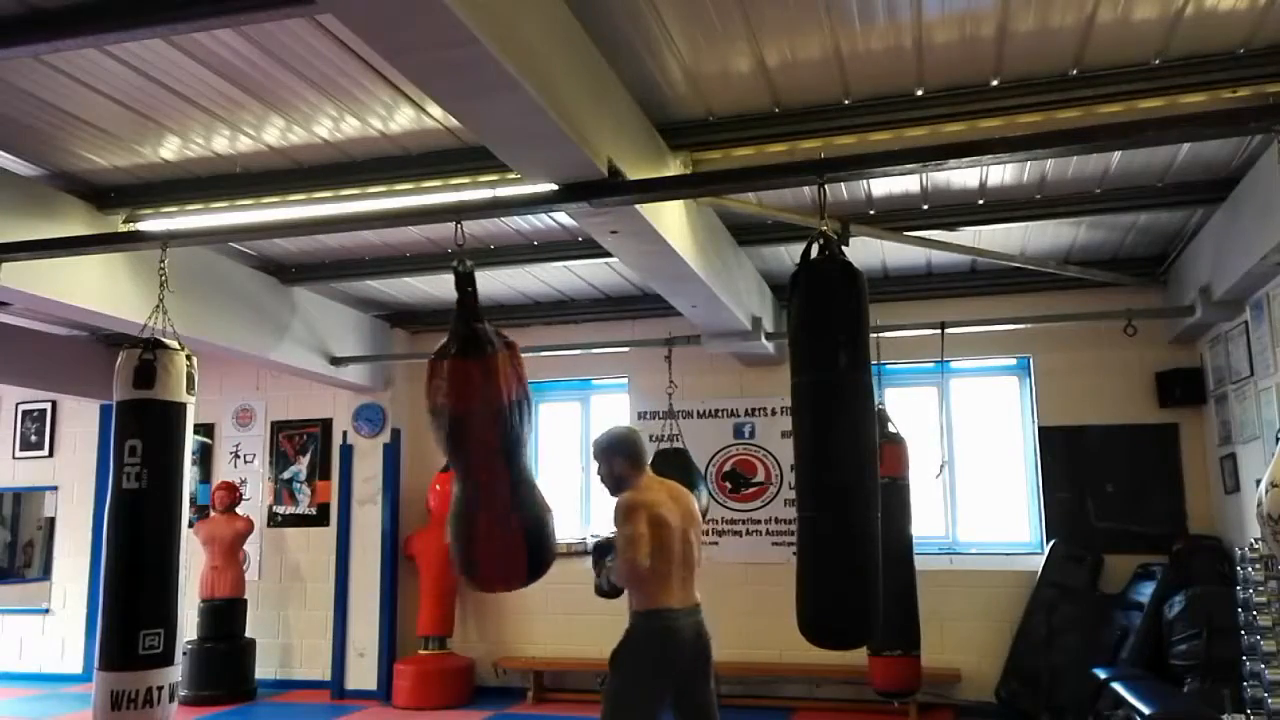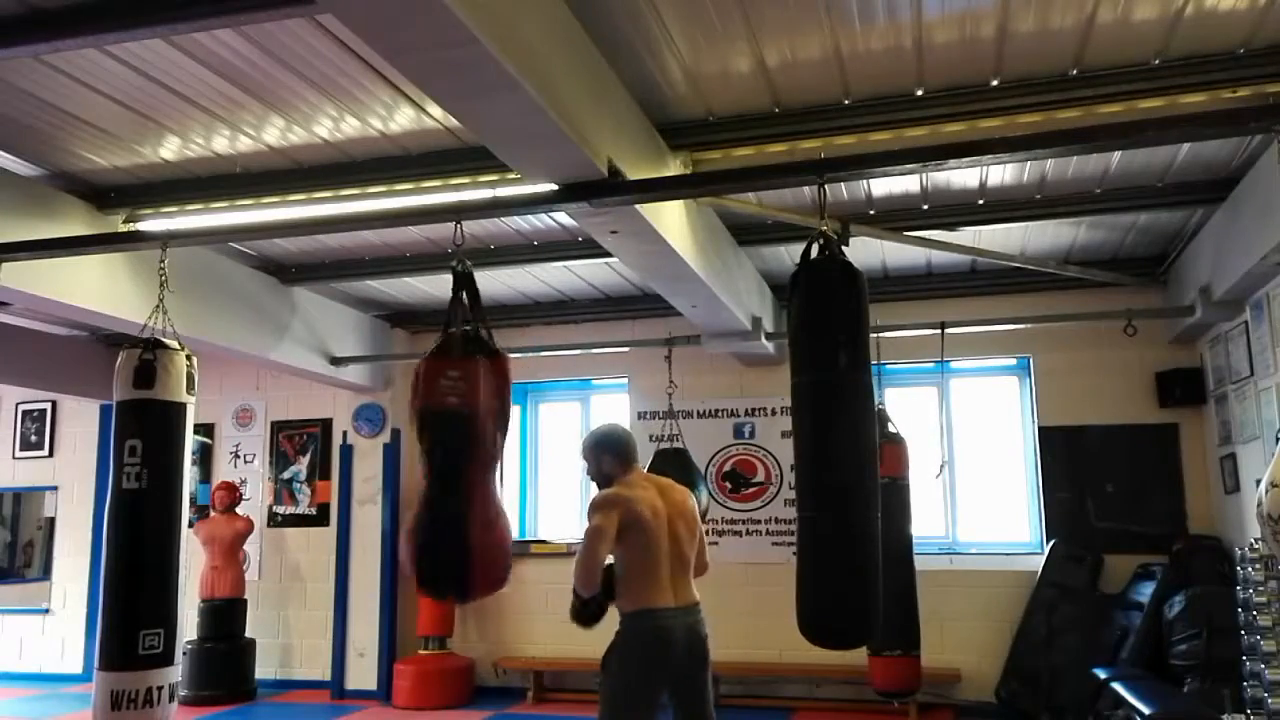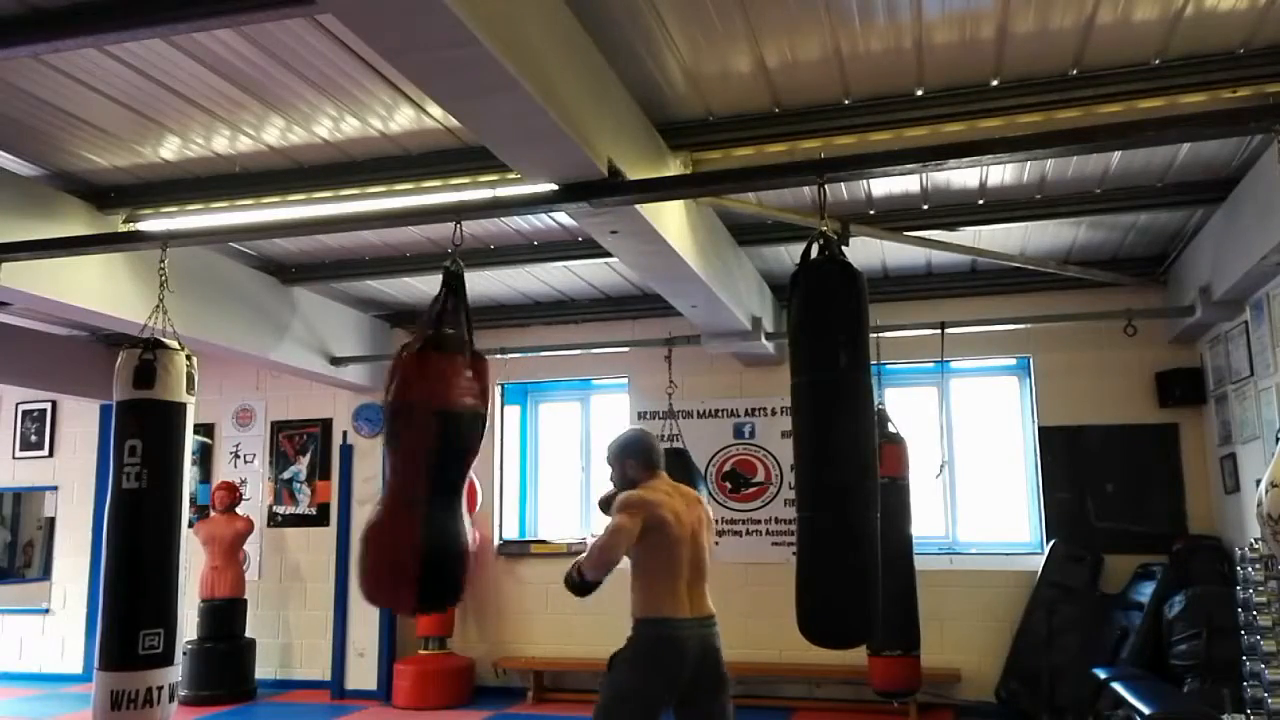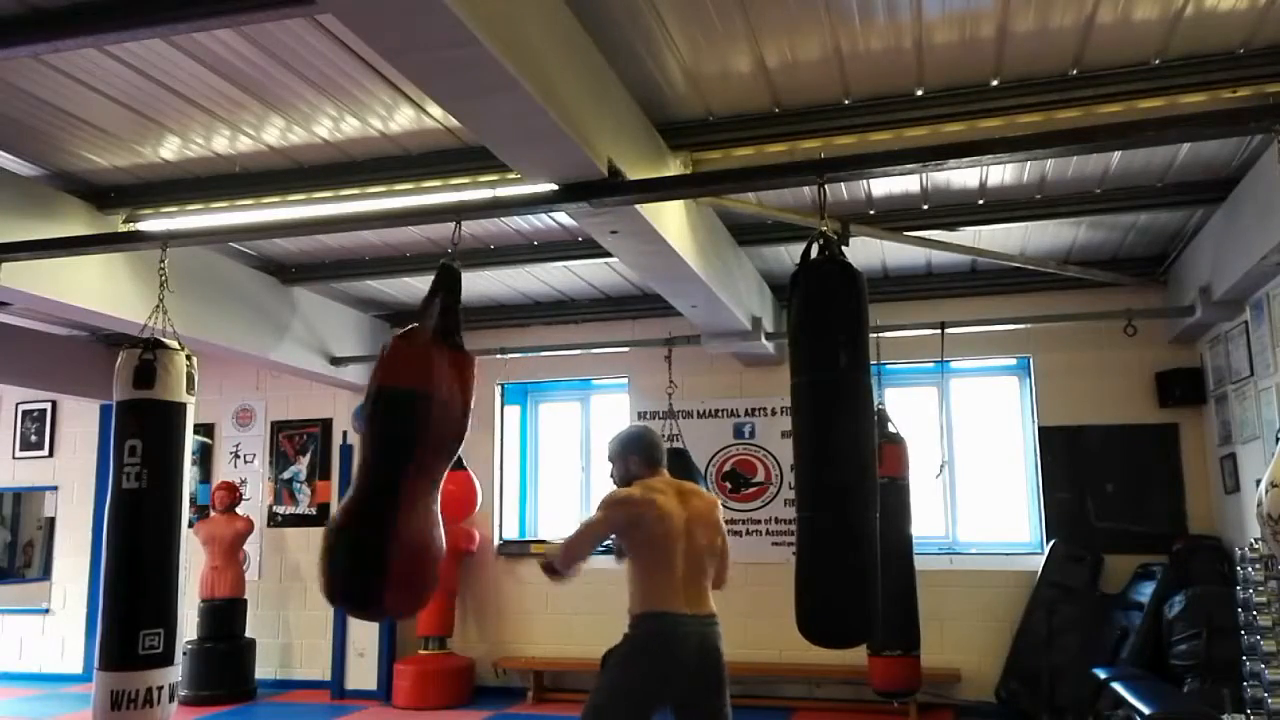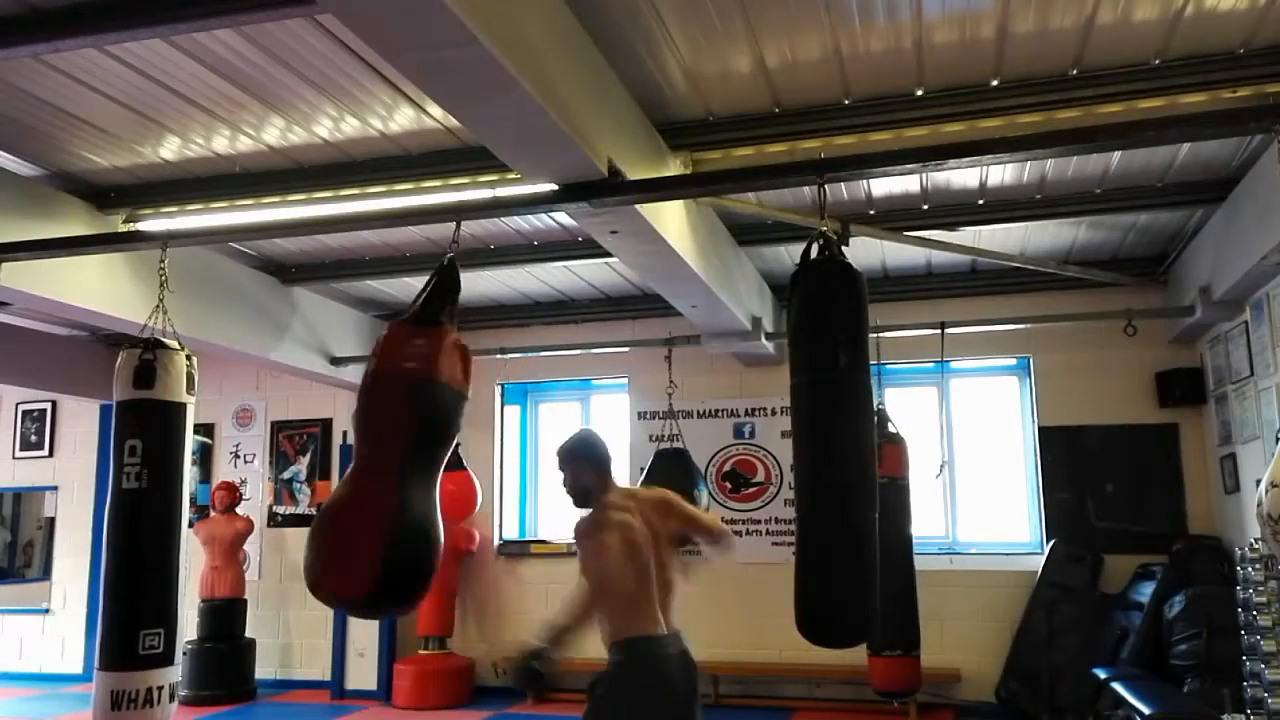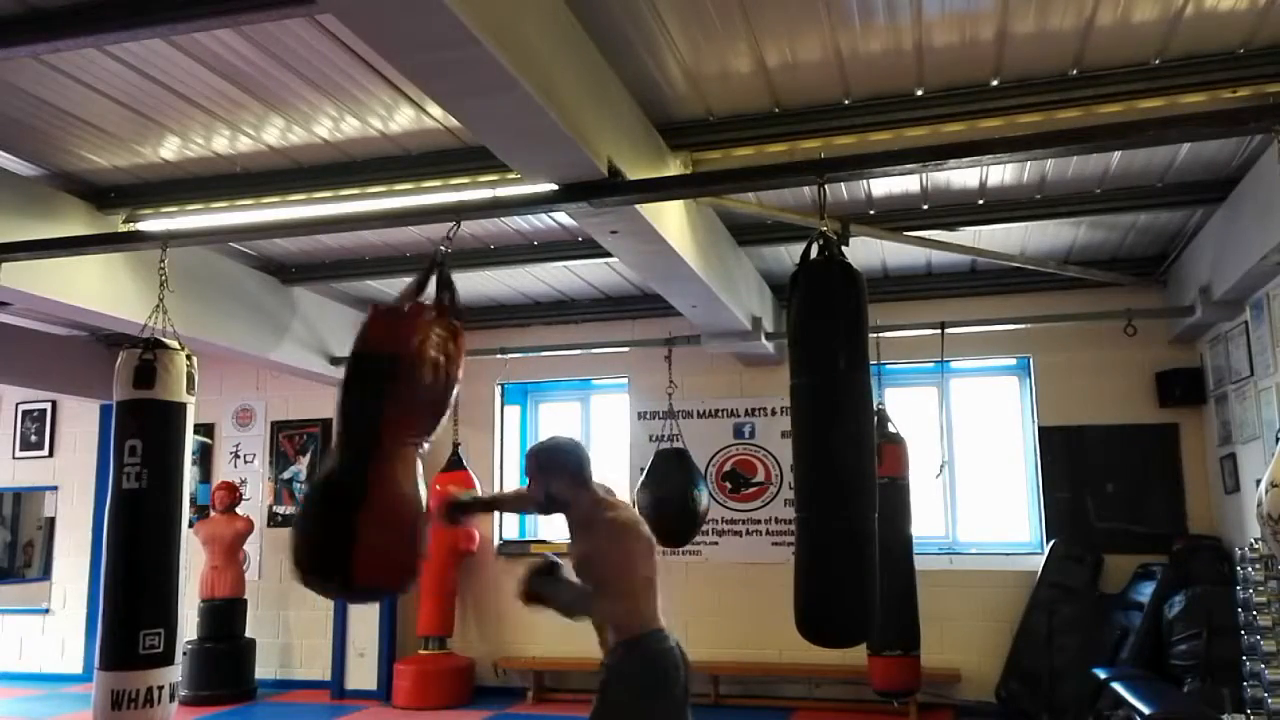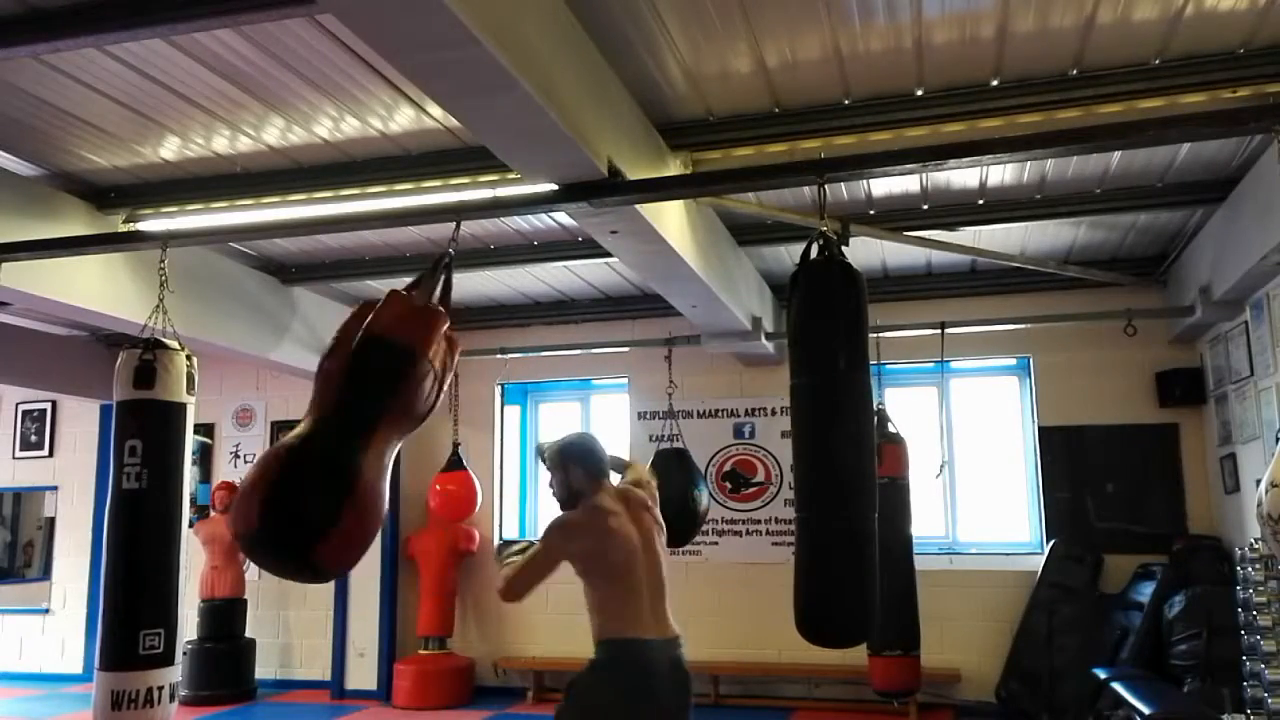
dt=0.2s
person 1, frame 1
left shoulder: (633, 501)
right shoulder: (683, 496)
left elbow: (630, 567)
left wrist: (609, 572)
left hip: (653, 631)
right hip: (692, 626)
person 1, frame 2
left shoulder: (611, 499)
right shoulder: (682, 495)
left elbow: (589, 570)
left wrist: (585, 593)
left hip: (646, 631)
right hip: (692, 625)
person 1, frame 3
left shoulder: (636, 501)
right shoulder: (698, 504)
left elbow: (603, 558)
left wrist: (579, 570)
left hip: (659, 639)
right hip: (705, 636)
person 1, frame 4
left shoulder: (625, 500)
right shoulder: (707, 503)
left elbow: (570, 553)
left wrist: (552, 560)
left hip: (656, 636)
right hip: (706, 636)
person 1, frame 5
left shoulder: (598, 525)
right shoulder: (656, 502)
left elbow: (606, 588)
right elbow: (718, 533)
left wrist: (549, 645)
left hip: (638, 661)
right hip: (675, 656)
person 1, frame 6
left shoulder: (619, 526)
right shoulder: (595, 497)
left elbow: (634, 615)
left wrist: (558, 592)
right wrist: (478, 503)
left hip: (644, 663)
right hip: (659, 660)
person 1, frame 7
left shoulder: (573, 526)
right shoulder: (642, 497)
left elbow: (509, 590)
right elbow: (636, 468)
left wrist: (515, 559)
left hip: (623, 665)
right hip: (669, 662)
